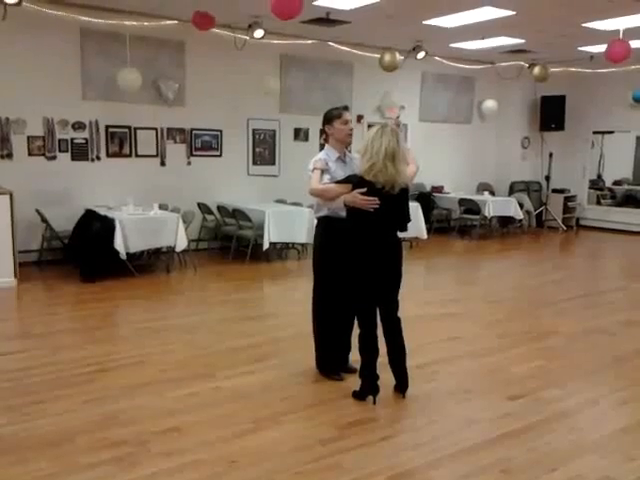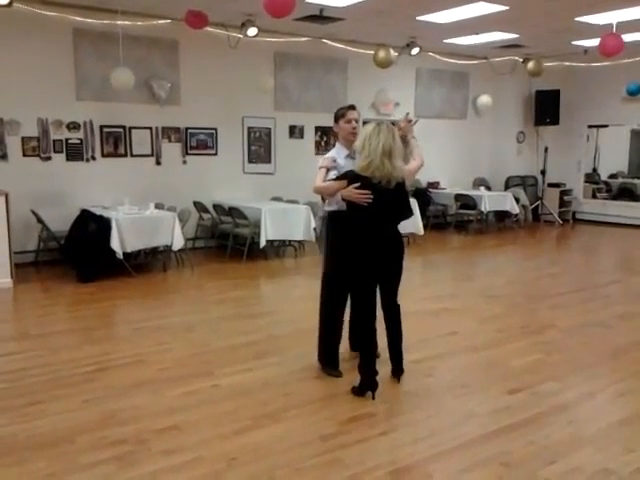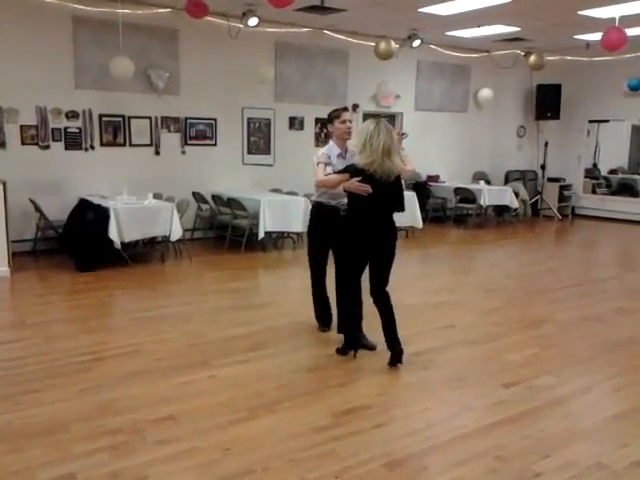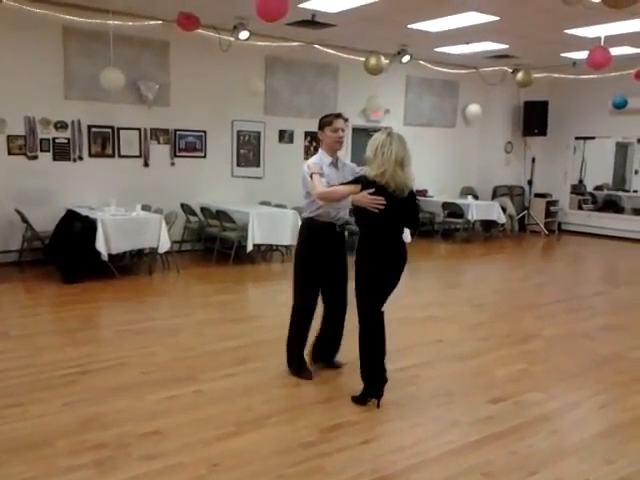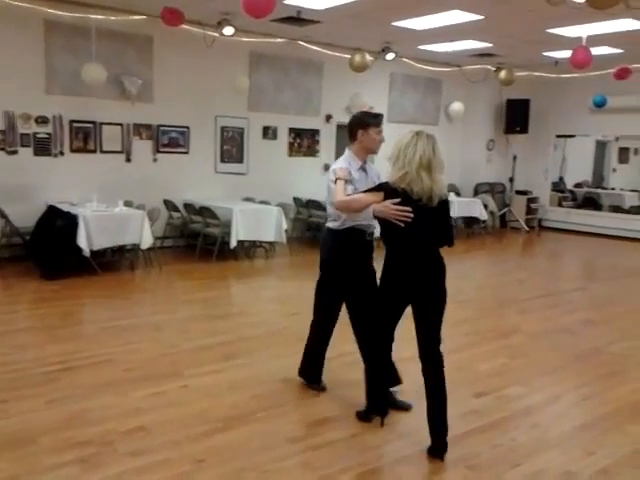
dt=1s
person 1, frame 1
left shoulder: (358, 182)
right shoulder: (401, 181)
left elbow: (316, 190)
right elbow: (413, 164)
left wrist: (318, 168)
right wrist: (397, 139)
left hip: (364, 258)
right hip: (391, 256)
left knee: (367, 320)
right knee: (391, 316)
left ankle: (369, 384)
right ankle: (401, 380)
person 1, frame 2
left shoulder: (355, 176)
right shoulder: (399, 176)
left elbow: (318, 188)
right elbow: (419, 160)
left wrist: (324, 167)
right wrist: (409, 134)
left hip: (363, 251)
right hip: (391, 248)
left knee: (364, 312)
right knee: (391, 306)
left ankle: (368, 379)
right ankle: (397, 366)
person 1, frame 3
left shoulder: (356, 170)
right shoulder: (394, 170)
left elbow: (321, 183)
right elbow: (406, 181)
left hip: (360, 236)
right hip: (386, 235)
left knee: (351, 286)
right knee: (380, 290)
left ankle: (351, 342)
right ankle: (395, 348)
person 1, frame 4
left shoulder: (368, 183)
right shoulder: (405, 186)
left elbow: (322, 194)
right elbow: (413, 222)
left wrist: (316, 174)
left hip: (372, 256)
right hip: (396, 255)
left knee: (367, 317)
right knee: (375, 311)
left ankle: (372, 387)
right ankle: (378, 375)
person 1, frame 5
left shoulder: (390, 191)
right shoulder: (439, 195)
left elbow: (341, 203)
right elbow: (445, 238)
left wrist: (341, 178)
left hip: (398, 277)
right hip: (431, 277)
left knee: (382, 340)
right knee: (431, 352)
left ankle: (376, 405)
right ankle: (439, 438)
person 2, frame 1
left shoulder: (355, 161)
right shoulder: (321, 161)
right elbow: (323, 194)
right wrist: (347, 199)
right hip: (330, 231)
left knee: (348, 297)
right knee: (327, 297)
left ankle: (341, 357)
right ankle: (326, 362)
person 2, frame 2
right shoulder: (331, 158)
right wrist: (343, 193)
right hip: (340, 224)
right knee: (335, 290)
left ankle: (359, 340)
right ankle: (328, 357)
person 2, frame 3
left shoulder: (356, 156)
right shoulder: (324, 155)
right elbow: (321, 180)
right wrist: (346, 186)
left hip: (345, 216)
right hip: (323, 216)
right knee: (318, 271)
left ankle: (353, 330)
right ankle: (324, 318)
person 2, frame 4
left shoulder: (348, 168)
right shoulder: (313, 166)
right elbow: (323, 198)
right wrist: (355, 199)
left hip: (337, 234)
right hip: (315, 233)
left knee: (337, 298)
right knee: (306, 299)
left ankle: (324, 352)
right ankle: (295, 360)
person 2, frame 5
left shoulder: (371, 170)
right shoulder: (341, 169)
left elbow: (385, 199)
right elbow: (342, 208)
right wrist: (376, 210)
left hip: (360, 245)
right hip: (341, 245)
left knee: (367, 317)
right knee: (327, 311)
right ankle: (310, 371)
